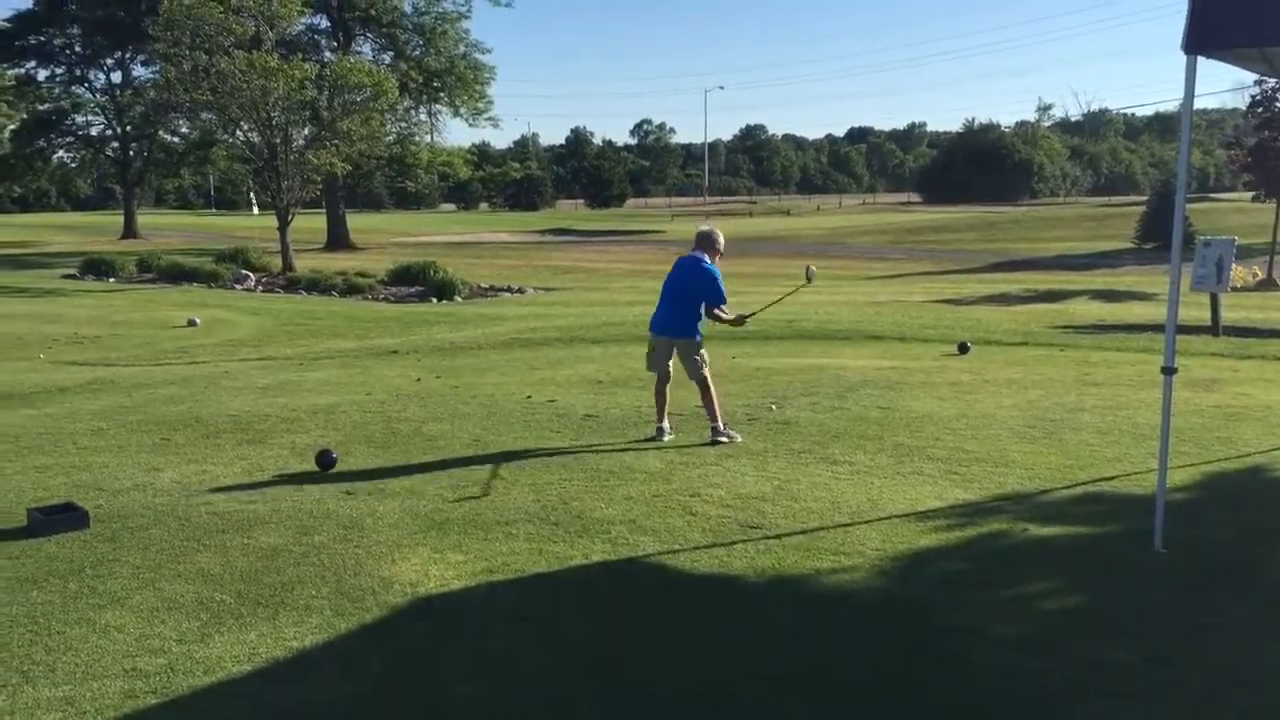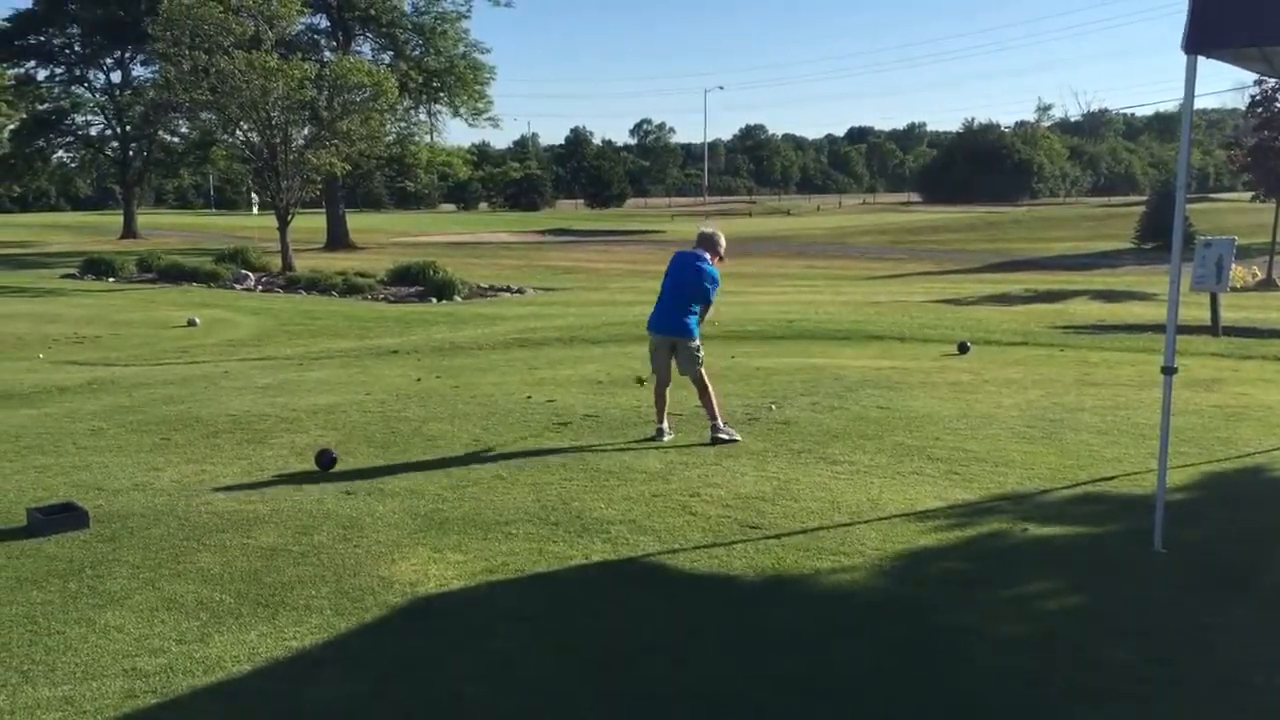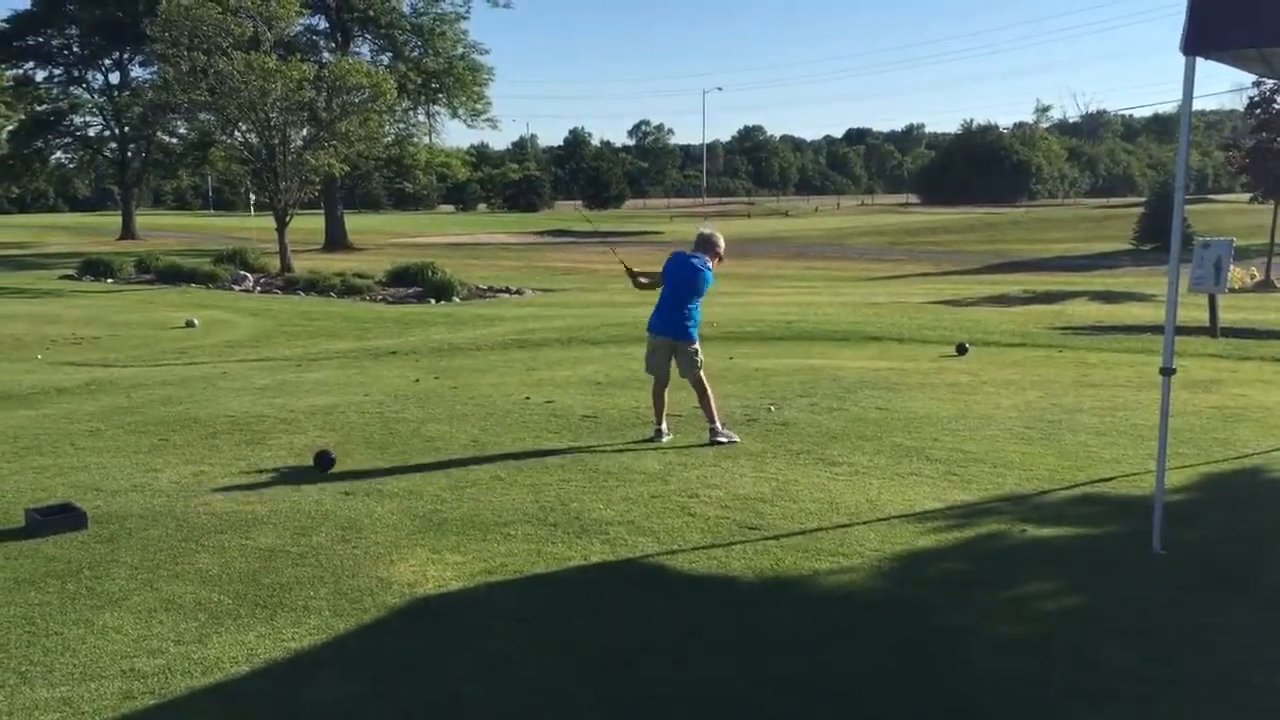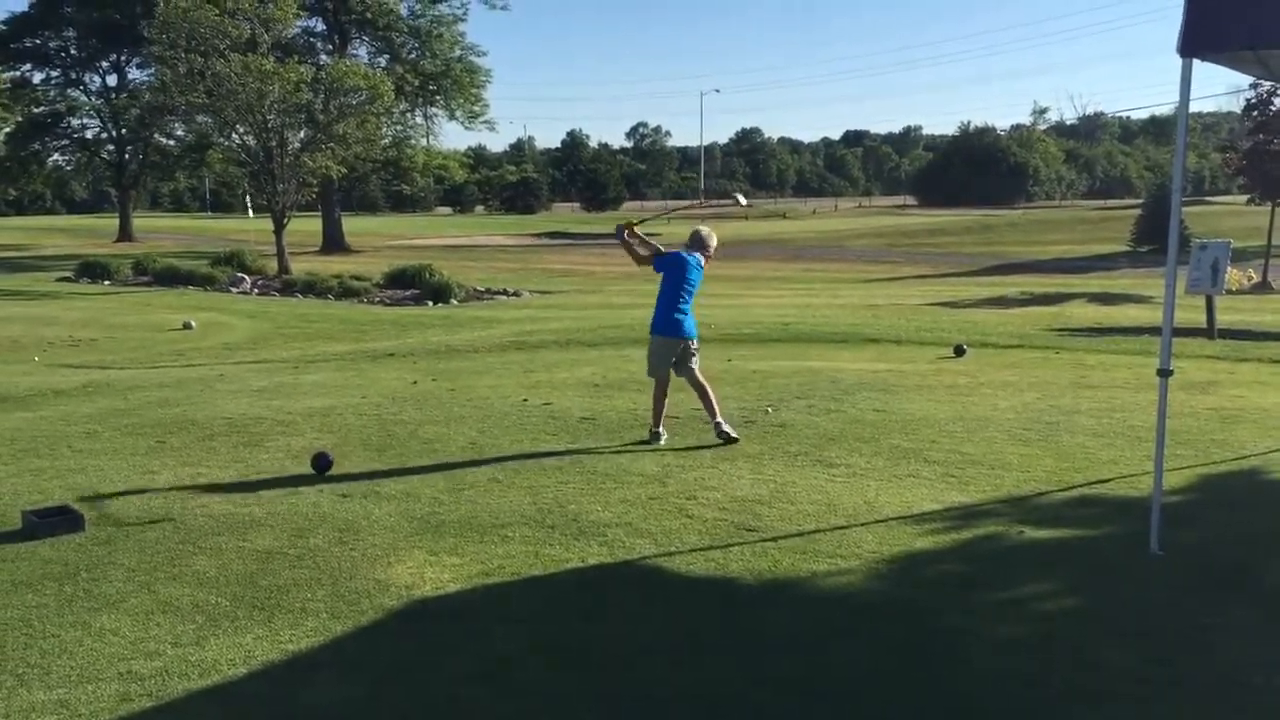
dt=0.1s
person 1, frame 1
left shoulder: (682, 262)
right shoulder: (711, 274)
right elbow: (712, 312)
right wrist: (732, 320)
left hip: (659, 327)
right hip: (685, 331)
left knee: (662, 377)
right knee: (703, 379)
left ankle: (662, 426)
right ankle: (718, 428)
person 1, frame 2
left shoulder: (679, 257)
right shoulder: (712, 274)
right elbow: (703, 311)
left hip: (660, 326)
right hip: (686, 330)
left knee: (662, 378)
right knee: (700, 379)
left ankle: (662, 427)
right ankle: (718, 426)
person 1, frame 3
left shoulder: (677, 258)
right shoulder: (706, 276)
left elbow: (659, 282)
left wrist: (637, 278)
right wrist: (641, 275)
left hip: (660, 328)
right hip: (686, 332)
left knee: (660, 380)
right knee: (698, 380)
left ankle: (660, 428)
right ankle: (716, 428)
person 1, frame 4
left shoulder: (679, 259)
right shoulder: (697, 266)
left elbow: (641, 259)
left wrist: (623, 238)
right wrist: (635, 235)
left hip: (665, 329)
right hip: (686, 331)
left knee: (661, 381)
right knee: (695, 378)
left ankle: (657, 431)
right ankle: (719, 424)
